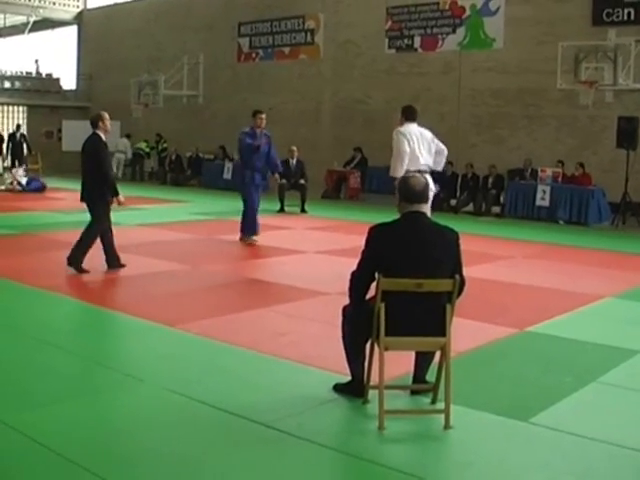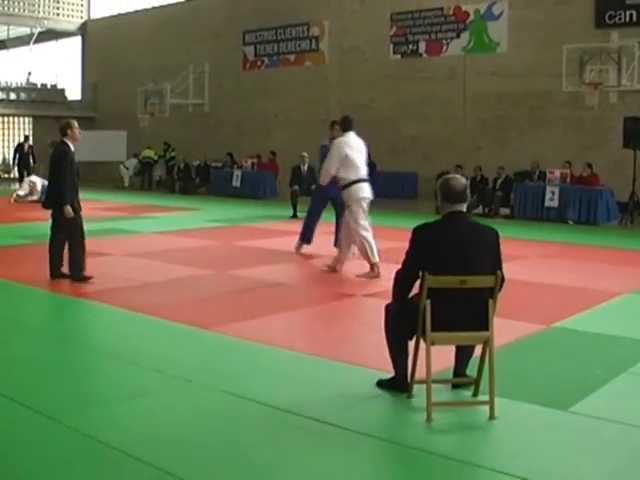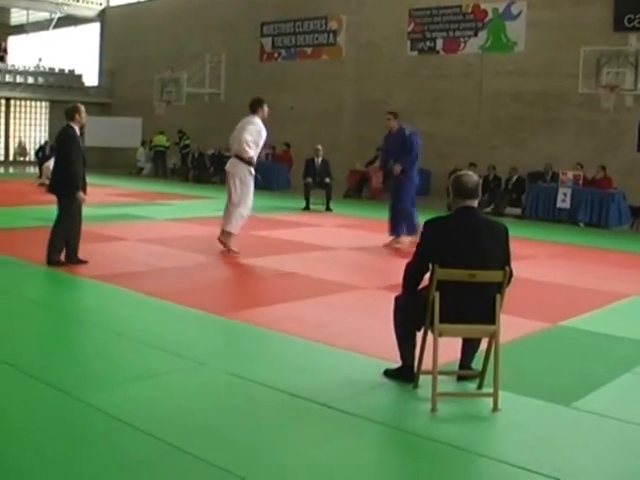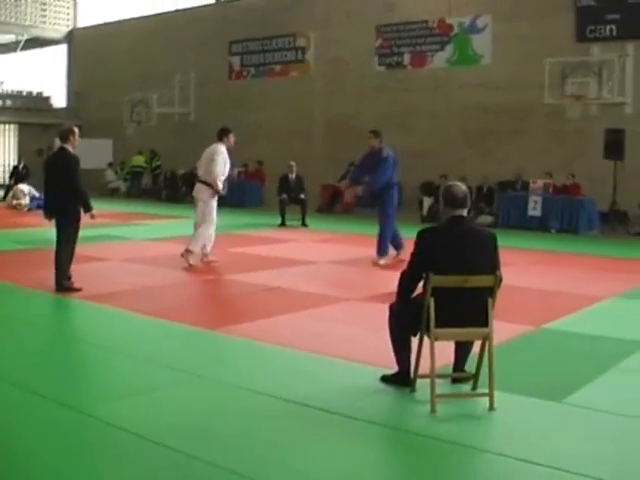
dt=1s
person 1, frame 1
left shoulder: (381, 233)
right shoulder: (449, 236)
left elbow: (361, 280)
right elbow: (457, 285)
left wrist: (357, 304)
left hip: (390, 323)
right hip: (433, 325)
left knee: (352, 313)
left ankle: (357, 382)
right ankle: (420, 380)
person 1, frame 2
left shoulder: (424, 233)
right shoulder: (489, 234)
left elbow: (406, 277)
left wrist: (398, 302)
left hip: (434, 319)
right hip: (476, 320)
left knee: (394, 311)
left ankle: (400, 378)
right ankle: (460, 373)
person 1, frame 3
left shoulder: (436, 227)
right shoulder: (498, 230)
left elbow: (416, 269)
right elbow: (505, 276)
left wrist: (407, 294)
left hip: (442, 311)
right hip: (483, 314)
left knee: (403, 303)
left ankle: (407, 368)
right ankle: (466, 366)
person 1, frame 4
left shoulder: (429, 236)
right shoulder: (487, 237)
left elbow: (411, 277)
left wrist: (401, 301)
left hip: (437, 316)
right hip: (475, 317)
left knee: (398, 310)
left ankle: (404, 373)
right ankle: (459, 369)
person 2, frame 1
left shoulder: (90, 141)
right shoulder: (99, 143)
right elbow: (106, 172)
right wrist: (117, 194)
left hip: (91, 191)
right hip: (99, 193)
left knee: (104, 225)
right knee: (98, 226)
left ankle: (113, 260)
right ankle: (75, 259)
person 2, frame 2
left shoulder: (64, 149)
right shoulder: (64, 151)
right elbow: (63, 180)
left wrist: (71, 202)
right wrist: (67, 204)
left hip: (62, 201)
right hip: (63, 202)
left knee: (59, 235)
right knee: (76, 235)
left ankle: (55, 270)
right ankle: (76, 272)
person 2, frame 3
left shoulder: (69, 133)
right shoulder: (69, 135)
right elbow: (72, 165)
left wrist: (78, 187)
right wrist: (78, 189)
left hip: (69, 186)
right hip: (68, 187)
left knee: (74, 221)
right knee: (65, 221)
left ankle: (71, 255)
right ankle: (53, 256)
person 2, frame 4
left shoulder: (51, 158)
right shoulder: (71, 158)
left elbow: (48, 185)
right elbow: (77, 186)
left wrist: (48, 208)
right wrist: (88, 208)
left hip: (57, 207)
right hip: (69, 208)
left knee: (63, 243)
right knee: (66, 244)
left ankle: (62, 277)
right ankle: (62, 281)
person 3, frame 1
left shoulder: (400, 132)
right shoulder: (426, 133)
left elbow: (401, 155)
right elbow: (442, 151)
left wrist: (397, 176)
right wrist: (434, 168)
right hip: (426, 180)
person 3, frame 2
left shoulder: (340, 143)
right shoulder: (360, 142)
left elbow: (330, 167)
left wrist: (322, 182)
left hip: (353, 191)
right hip: (364, 188)
left knee: (360, 229)
right knee: (347, 228)
left ankle: (374, 268)
right ankle: (338, 262)
person 3, frame 3
left shoulder: (246, 121)
right shoulder: (256, 124)
left elbow: (233, 140)
right elbow: (244, 139)
right wrist: (250, 156)
left hip: (235, 164)
right hip: (243, 167)
left knee: (233, 202)
right knee: (242, 204)
left ankle: (224, 234)
right ankle: (228, 237)
person 3, frame 4
left shoulder: (212, 149)
right shoulder: (221, 151)
left elbow: (200, 167)
right elbow: (215, 171)
right wrist: (218, 187)
left hip: (203, 188)
right hip: (208, 191)
left knee: (210, 223)
right knee: (206, 224)
left ankle: (205, 254)
right ankle: (189, 252)
person 4, frame 1
left shoulder: (267, 137)
right shoulder: (245, 134)
left elbow: (271, 156)
right elbow: (246, 146)
left wrist: (275, 171)
right wrist: (257, 144)
left hip: (259, 175)
right hip: (248, 175)
left knee: (253, 206)
right knee: (251, 204)
left ankle: (244, 234)
right ankle: (249, 234)
person 4, frame 2
right shoulder: (326, 147)
right elbow: (325, 160)
left hip: (339, 187)
right hip: (325, 186)
left knee: (342, 217)
right knee: (313, 215)
right ankle: (302, 242)
person 4, frame 3
left shoulder: (407, 134)
right shoulder: (388, 137)
left elbow: (414, 153)
right elbow: (386, 155)
left wrist: (401, 165)
right wrist: (385, 166)
left hip: (407, 174)
right hip: (396, 173)
left knee: (406, 204)
right knee: (395, 205)
left ankle: (413, 234)
right ankle: (398, 235)
person 4, frame 4
left shoulder: (386, 155)
right shoulder: (369, 156)
left elbow: (381, 176)
right elbow: (360, 169)
left wrist: (366, 188)
right wrist: (350, 181)
left hip: (388, 191)
right hip: (378, 192)
left knee: (386, 223)
right knee: (388, 223)
left ankle: (382, 255)
right ankle: (399, 248)
